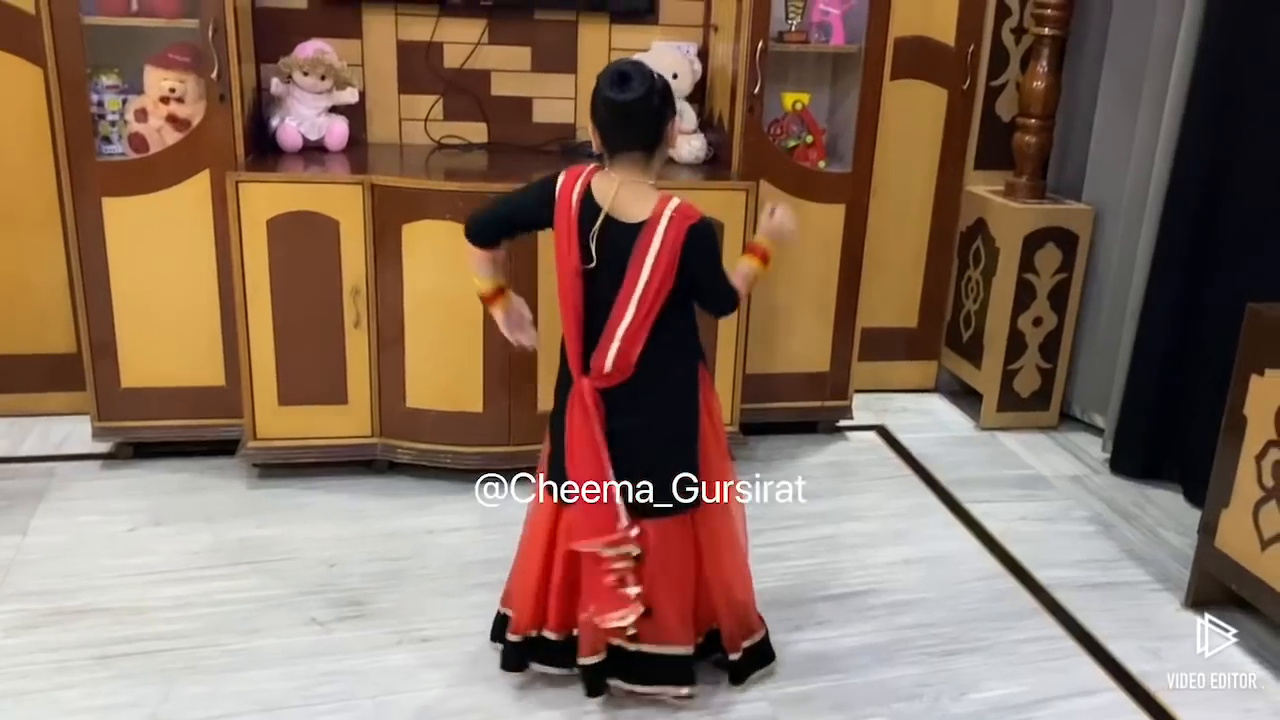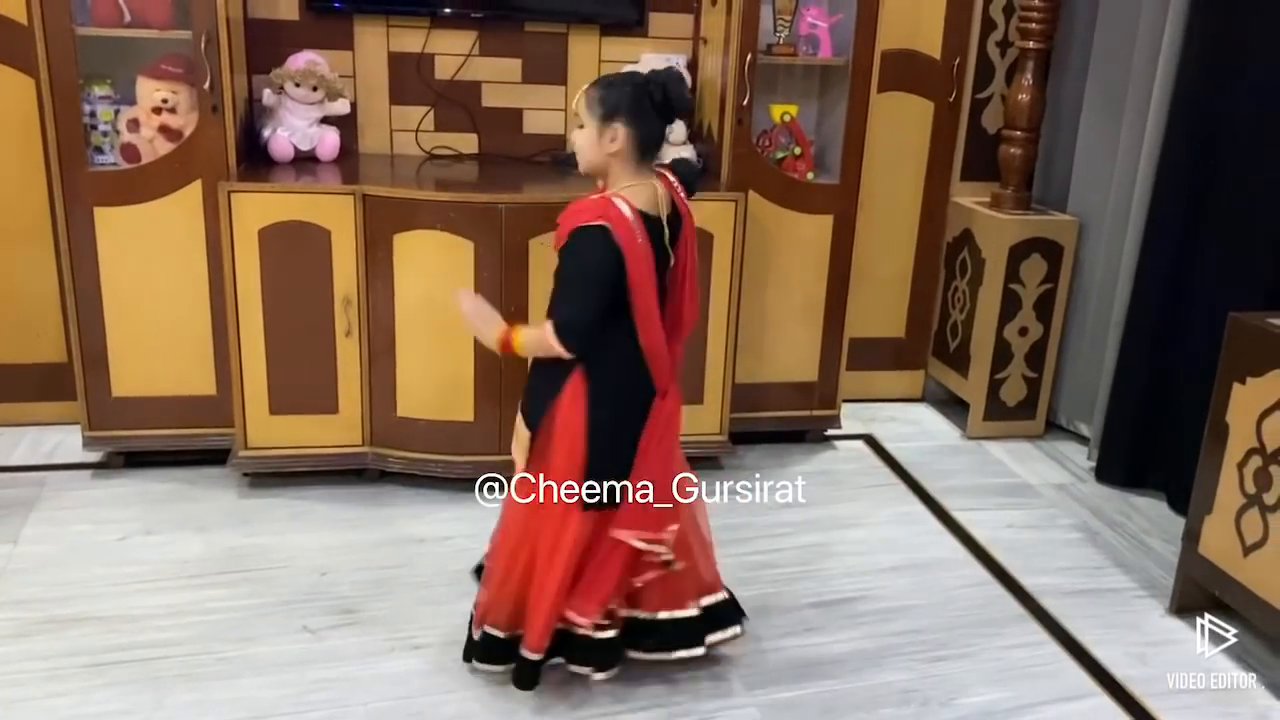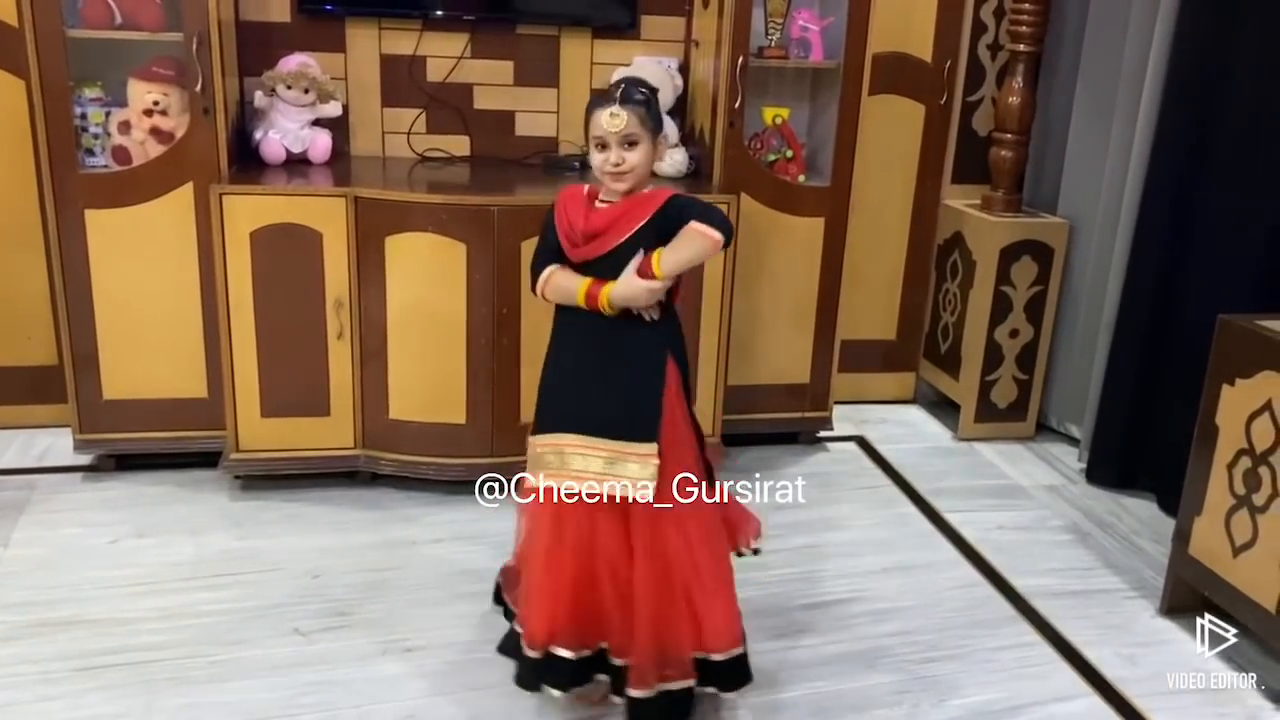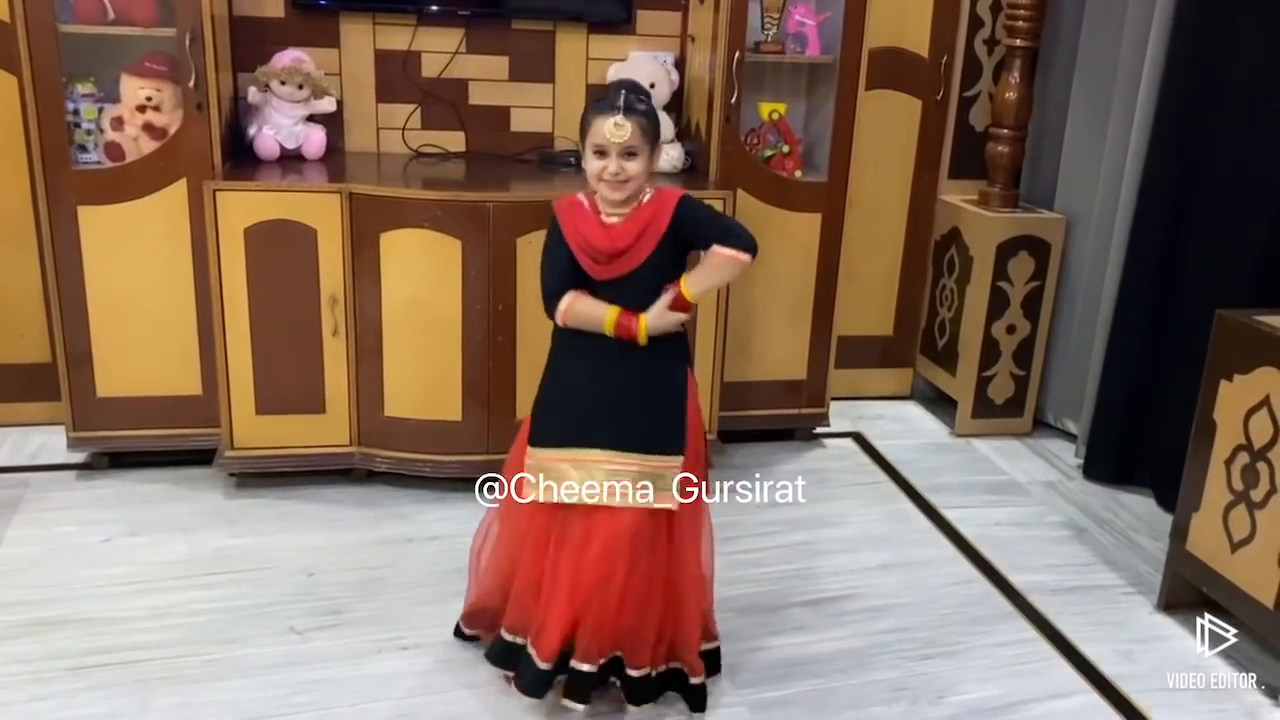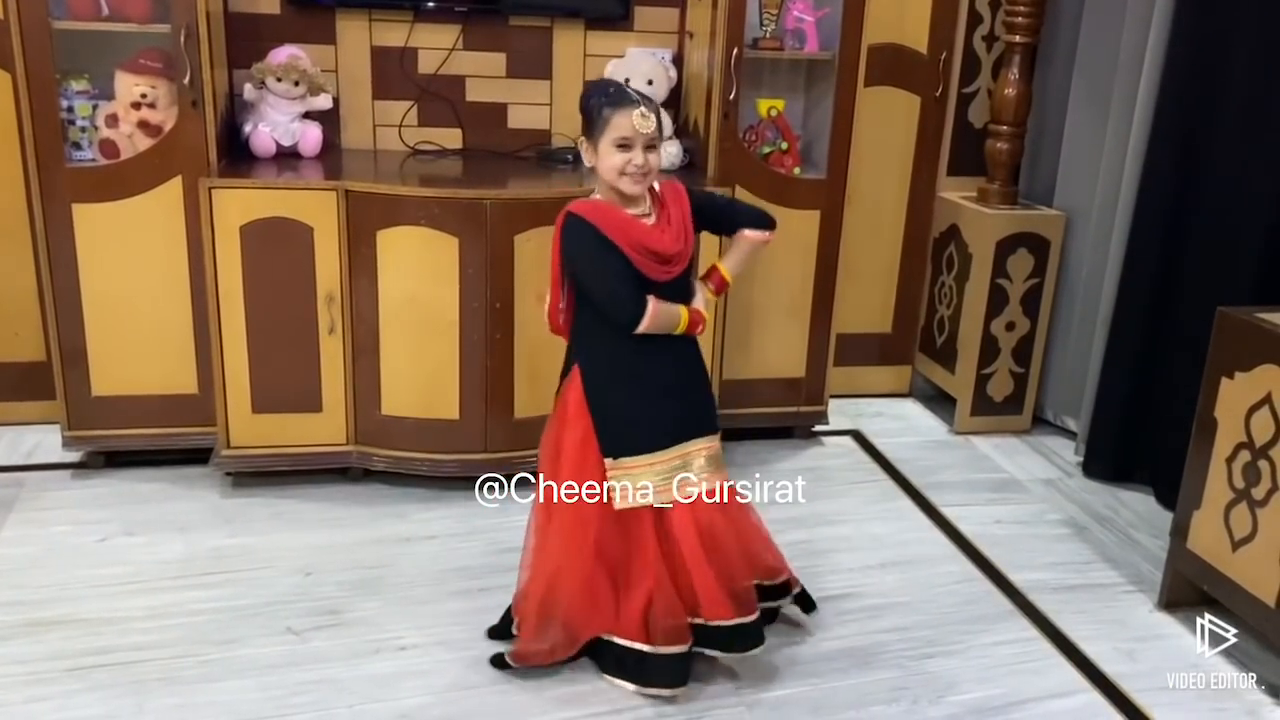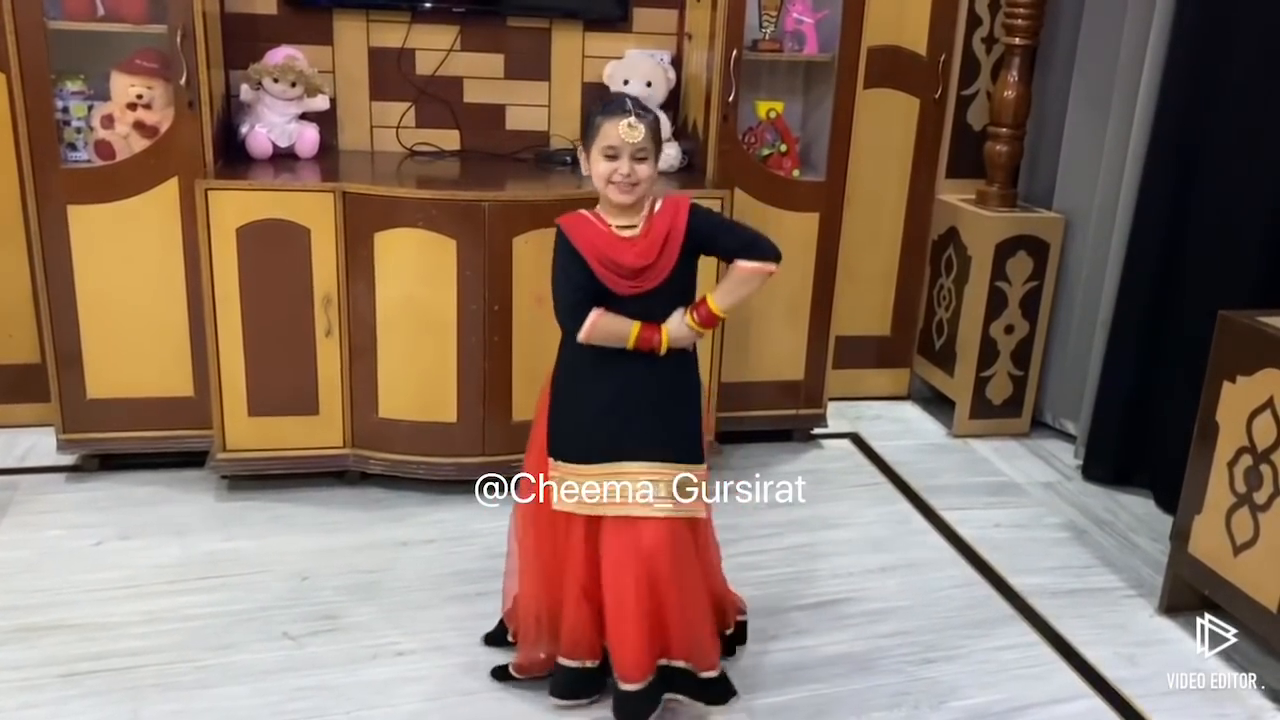
dt=0.7s
person 1, frame 1
left shoulder: (568, 192)
right shoulder: (685, 224)
left elbow: (481, 231)
right elbow: (723, 300)
left wrist: (498, 298)
right wrist: (764, 245)
left hip: (589, 397)
right hip: (663, 404)
left knee: (579, 513)
right knee: (670, 517)
left ankle: (558, 631)
right ankle: (674, 636)
person 1, frame 2
left shoulder: (597, 230)
right shoulder: (669, 192)
left elbow: (566, 337)
left wrist: (498, 332)
left hip: (589, 399)
right hip: (641, 390)
left knee: (565, 521)
right knee: (641, 505)
left ankle: (541, 632)
right ankle: (653, 613)
person 1, frame 3
left shoulder: (667, 208)
right shoulder: (569, 205)
left elbow: (714, 231)
right elbow: (544, 278)
left wrist: (648, 277)
right wrist: (610, 294)
left hip: (643, 387)
right hip: (572, 382)
left knee: (647, 518)
right knee: (570, 510)
left ankle: (663, 659)
right ankle: (568, 634)
person 1, frame 4
left shoulder: (674, 211)
right shoulder: (567, 216)
left elbow: (739, 247)
right elbow: (560, 302)
left wrist: (677, 302)
right wrist: (637, 324)
left hip: (652, 399)
right hip: (576, 397)
left knee: (641, 530)
right knee: (559, 525)
left ankle: (640, 651)
right ankle: (551, 638)
person 1, frame 5
left shoulder: (679, 202)
right shoulder: (582, 224)
left elbow: (758, 224)
right elbow: (631, 310)
left wrist: (713, 284)
right wrist: (693, 316)
left hip: (677, 391)
right hip: (609, 398)
left knee: (697, 510)
right knee: (604, 520)
left ankle: (712, 617)
right ankle: (615, 632)
person 1, frame 6
left shoulder: (682, 219)
right shoulder: (573, 233)
left elbow: (762, 255)
right elbow: (577, 320)
left wrist: (700, 318)
right wrist: (658, 336)
left hip: (662, 414)
right hip: (584, 415)
left knee: (656, 546)
right knee: (575, 540)
left ankle: (654, 665)
right ankle: (575, 650)
